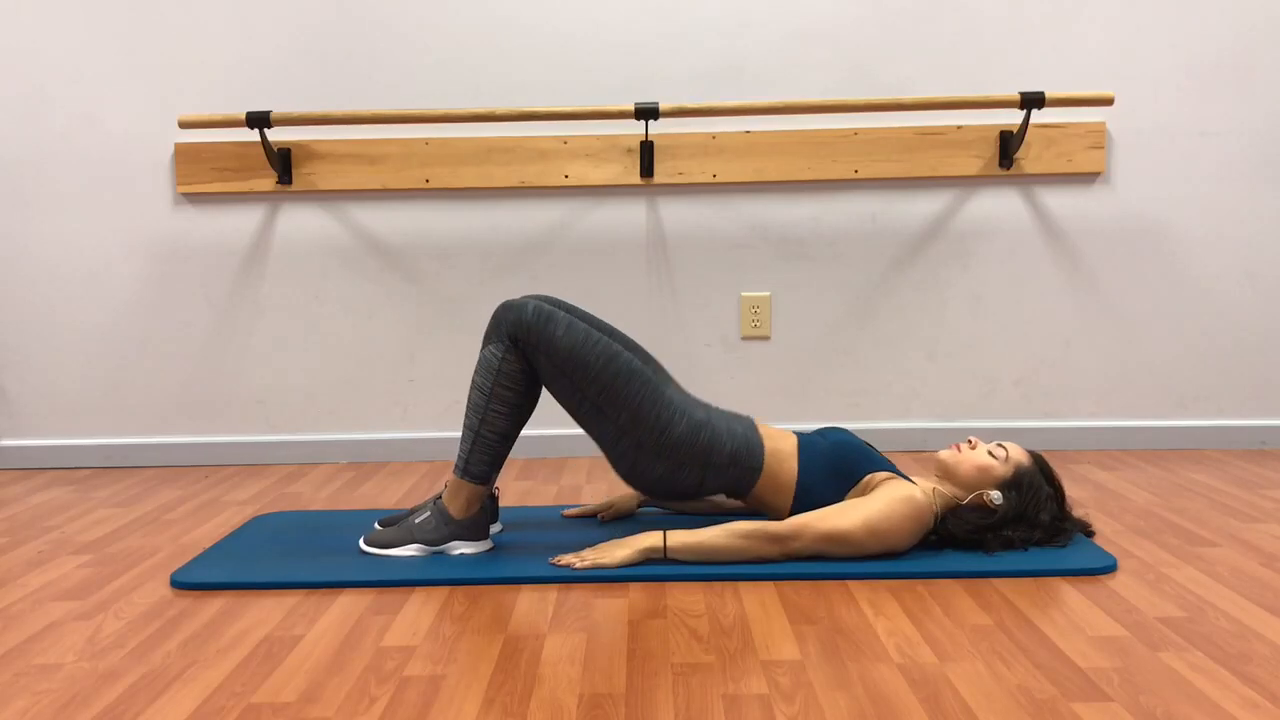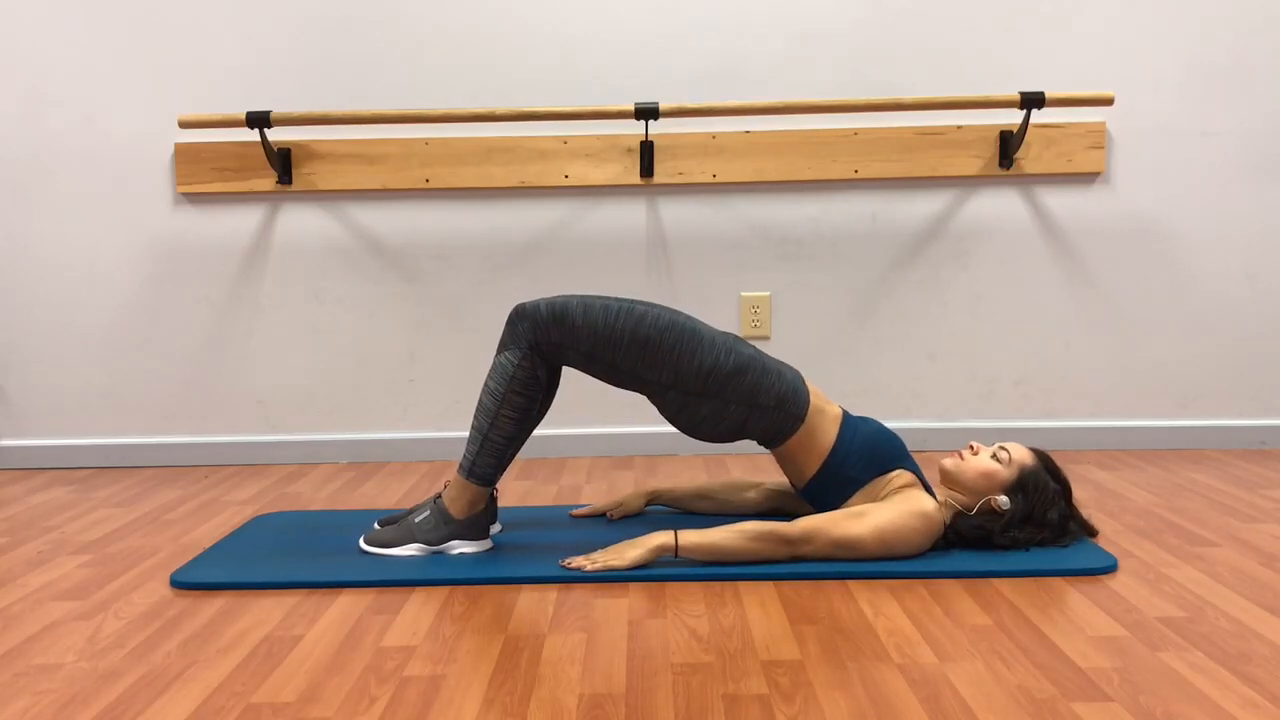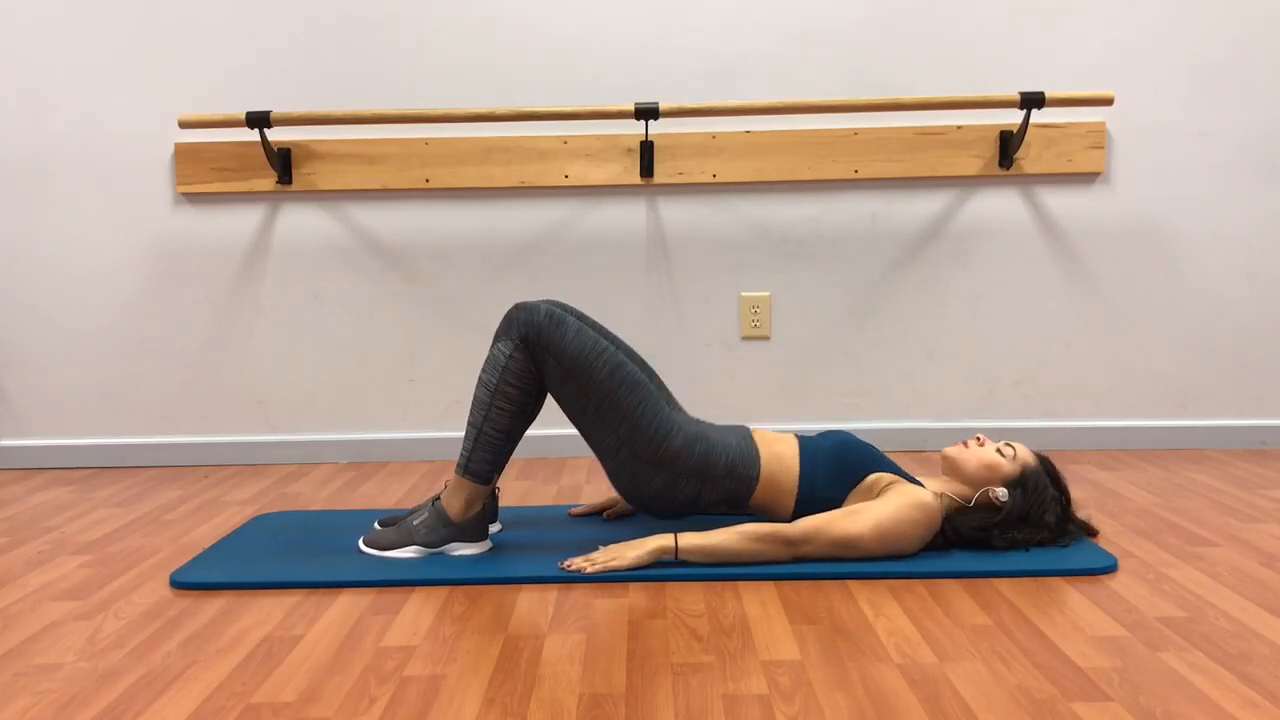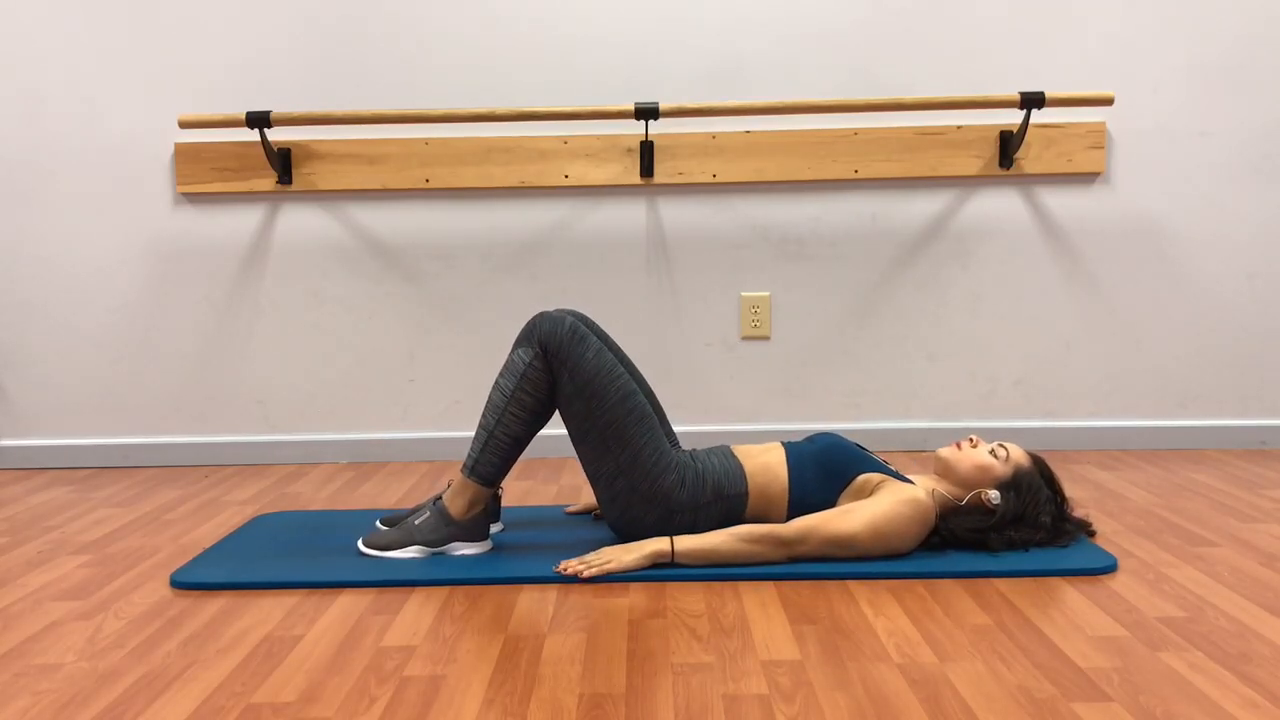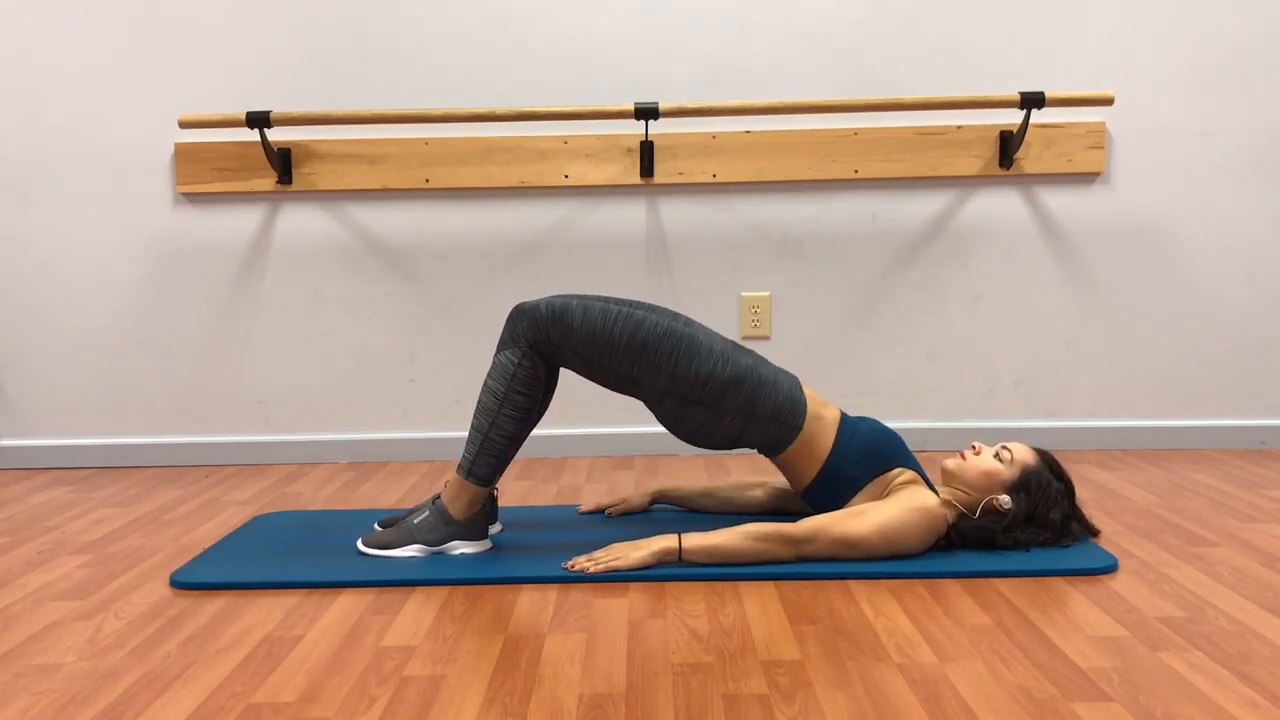
dt=1s
person 1, frame 1
left shoulder: (907, 514)
right shoulder: (897, 489)
left elbow: (781, 539)
left wrist: (646, 543)
right wrist: (644, 494)
left hip: (682, 448)
right hip: (687, 445)
left knee: (518, 322)
right knee: (527, 321)
left ankle: (459, 516)
right ankle: (466, 499)
person 1, frame 2
left shoulder: (918, 522)
right shoulder: (911, 497)
left elbow: (789, 540)
right elbow: (761, 498)
left wrist: (661, 543)
right wrist: (651, 493)
left knee: (538, 327)
right knee: (539, 325)
left ankle: (460, 514)
right ankle: (464, 499)
person 1, frame 3
left shoulder: (918, 517)
right shoulder: (907, 492)
left elbow: (790, 540)
left wrist: (660, 546)
right wrist: (640, 493)
left hip: (676, 464)
right hip: (684, 455)
left knee: (532, 325)
right knee: (540, 323)
left ankle: (457, 515)
right ankle: (468, 500)
person 1, frame 4
left shoulder: (909, 514)
right shoulder: (899, 488)
left elbow: (785, 541)
left wrist: (654, 548)
right wrist: (628, 496)
left hip: (666, 496)
right hip: (677, 477)
left knee: (556, 333)
right knee: (558, 332)
left ankle: (457, 516)
right ankle: (469, 501)
person 1, frame 5
left shoulder: (922, 520)
right shoulder: (917, 496)
left elbow: (794, 542)
left wrist: (665, 547)
right wrist: (657, 494)
right hip: (735, 395)
left knee: (537, 326)
right knee: (539, 324)
left ankle: (459, 515)
right ankle: (466, 500)
